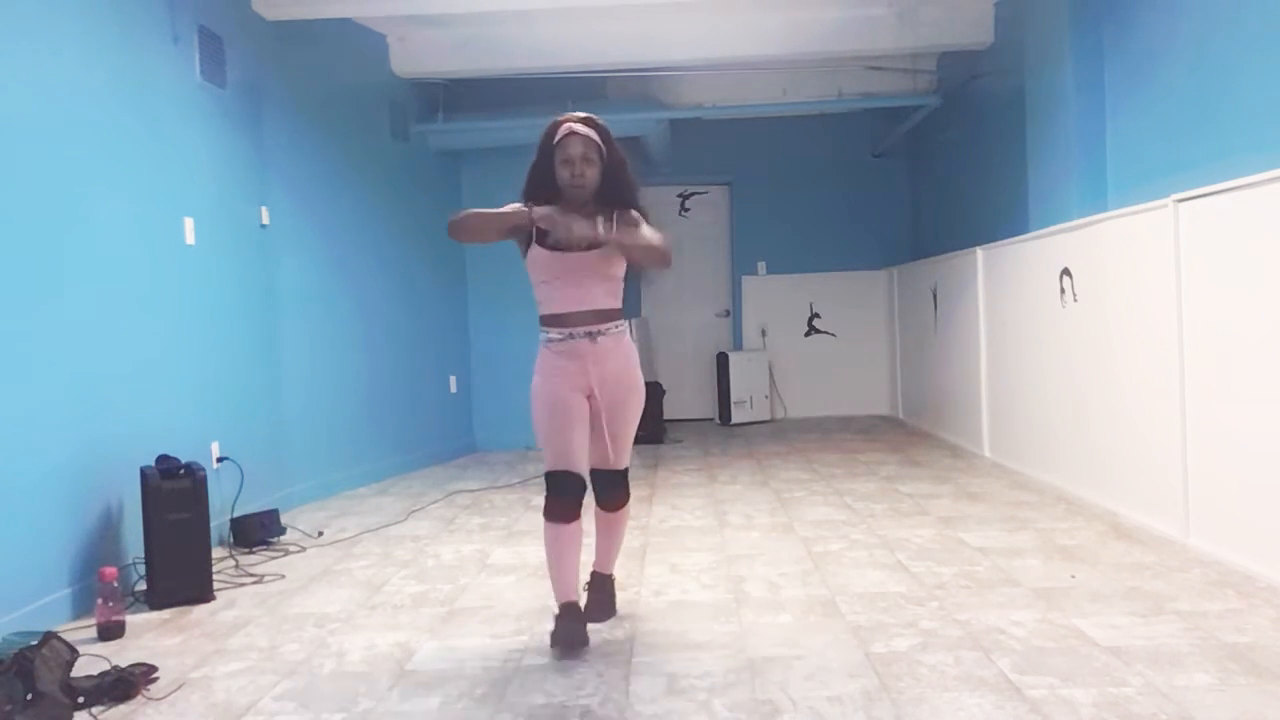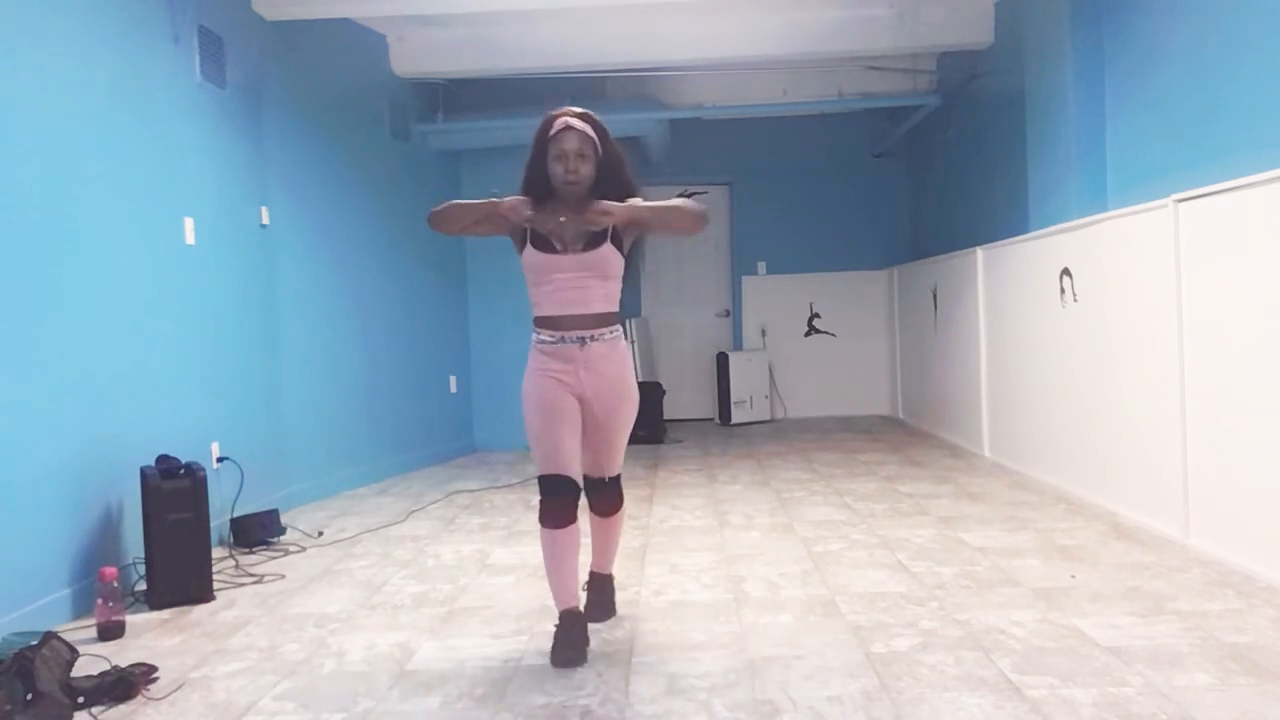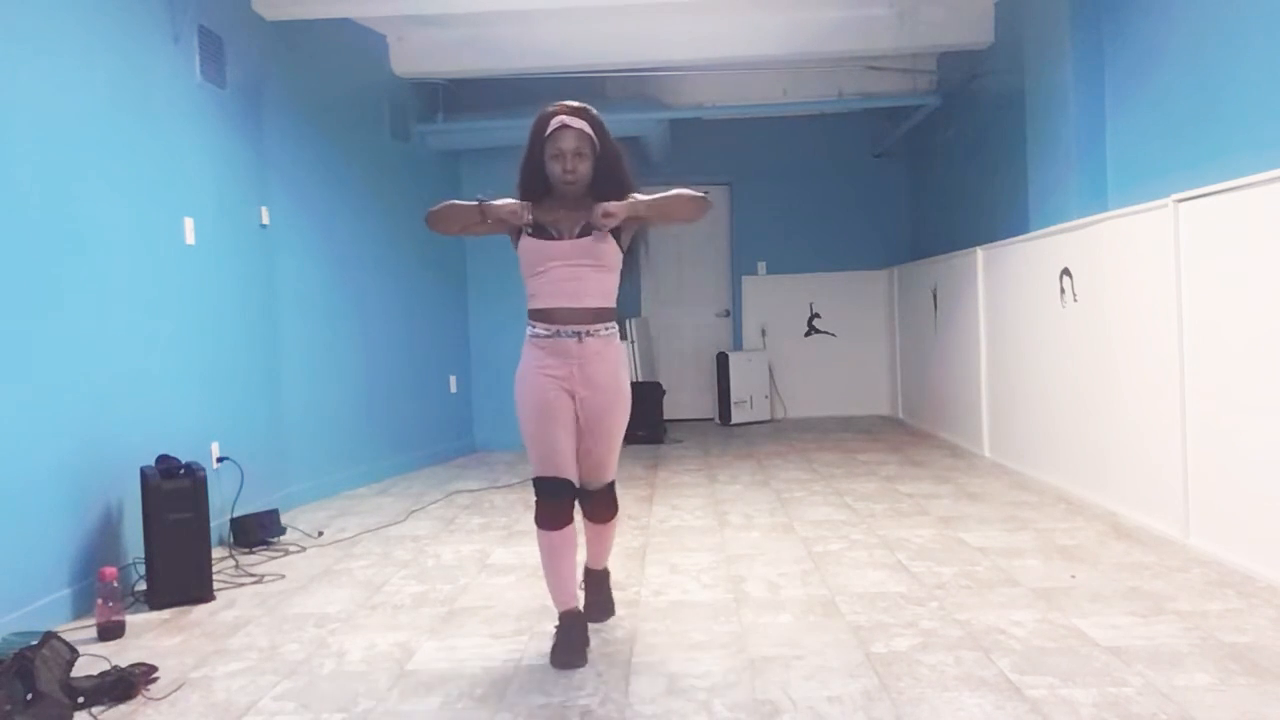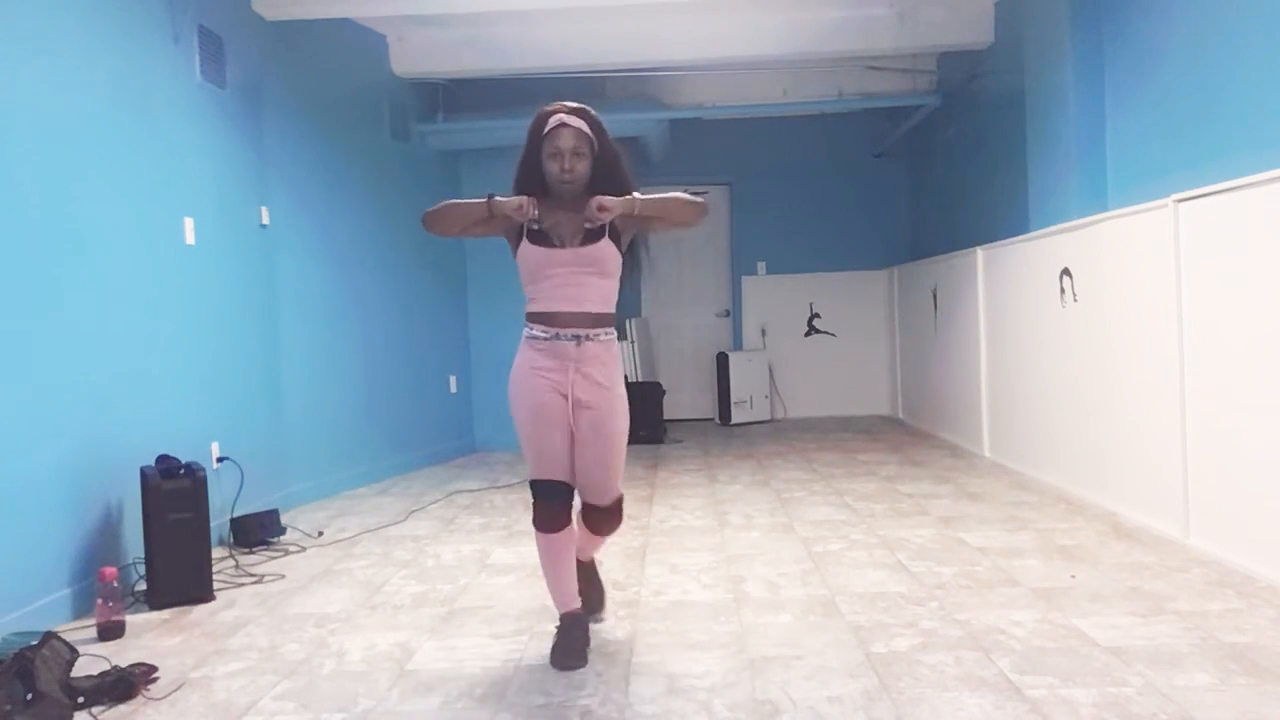
dt=0.1s
person 1, frame 1
left shoulder: (622, 218)
right shoulder: (529, 219)
left elbow: (661, 253)
right elbow: (458, 228)
left wrist: (600, 235)
right wrist: (531, 217)
left hip: (615, 356)
right hip: (557, 361)
left knee: (611, 477)
right knee: (564, 481)
left ankle: (603, 577)
right ankle: (568, 608)
person 1, frame 2
left shoulder: (620, 217)
right shoulder: (524, 217)
left elbow: (694, 217)
right elbow: (439, 218)
left wrist: (626, 212)
right wrist: (494, 208)
left hip: (608, 359)
right hip: (549, 363)
left knee: (604, 480)
right knee: (558, 487)
left ankle: (601, 577)
right ankle: (569, 614)
person 1, frame 3
left shoulder: (619, 213)
right shoulder: (523, 214)
left elbow: (697, 204)
right elbow: (436, 219)
left wrist: (630, 209)
right wrist: (490, 212)
left hip: (602, 358)
right hip: (542, 360)
left knee: (597, 486)
right knee: (553, 488)
left ankle: (597, 573)
right ankle: (569, 615)
person 1, frame 4
left shoulder: (616, 216)
right shoulder: (519, 217)
left elbow: (694, 211)
right elbow: (434, 221)
left wrist: (626, 204)
right wrist: (495, 206)
left hip: (599, 364)
right hip: (538, 363)
left knee: (604, 502)
right knee: (551, 492)
left ankle: (584, 559)
right ankle: (570, 617)
